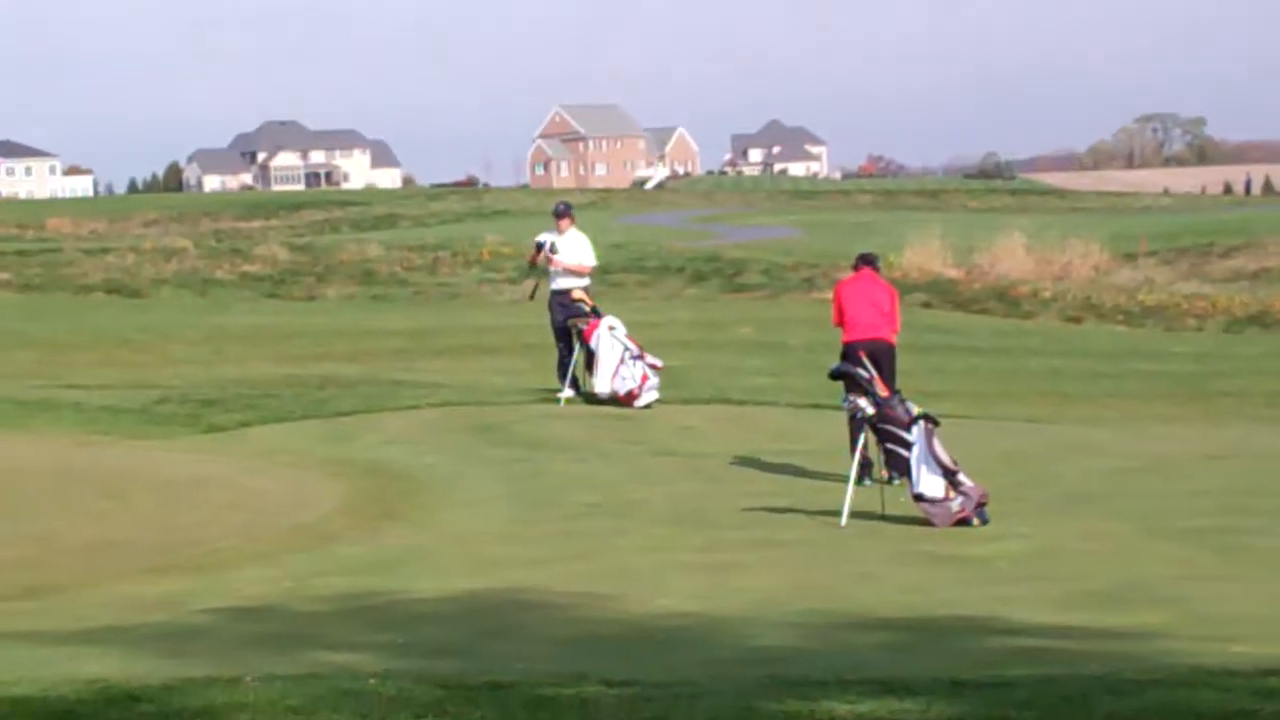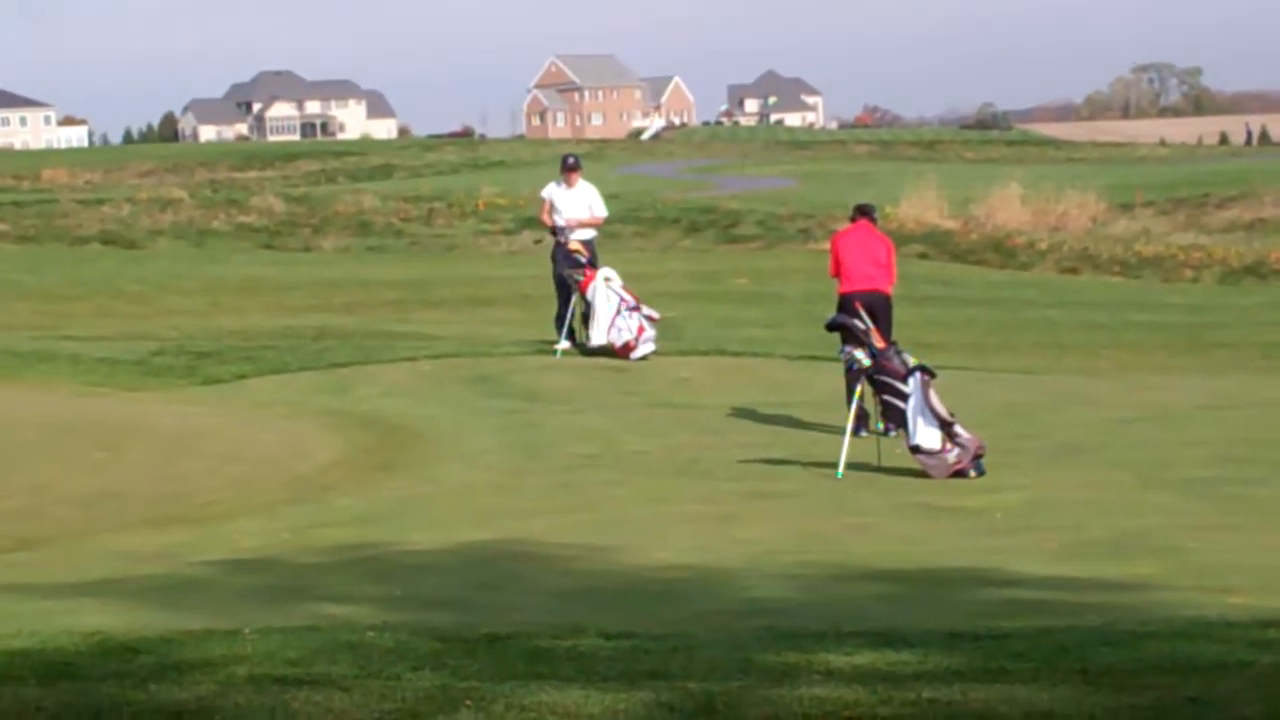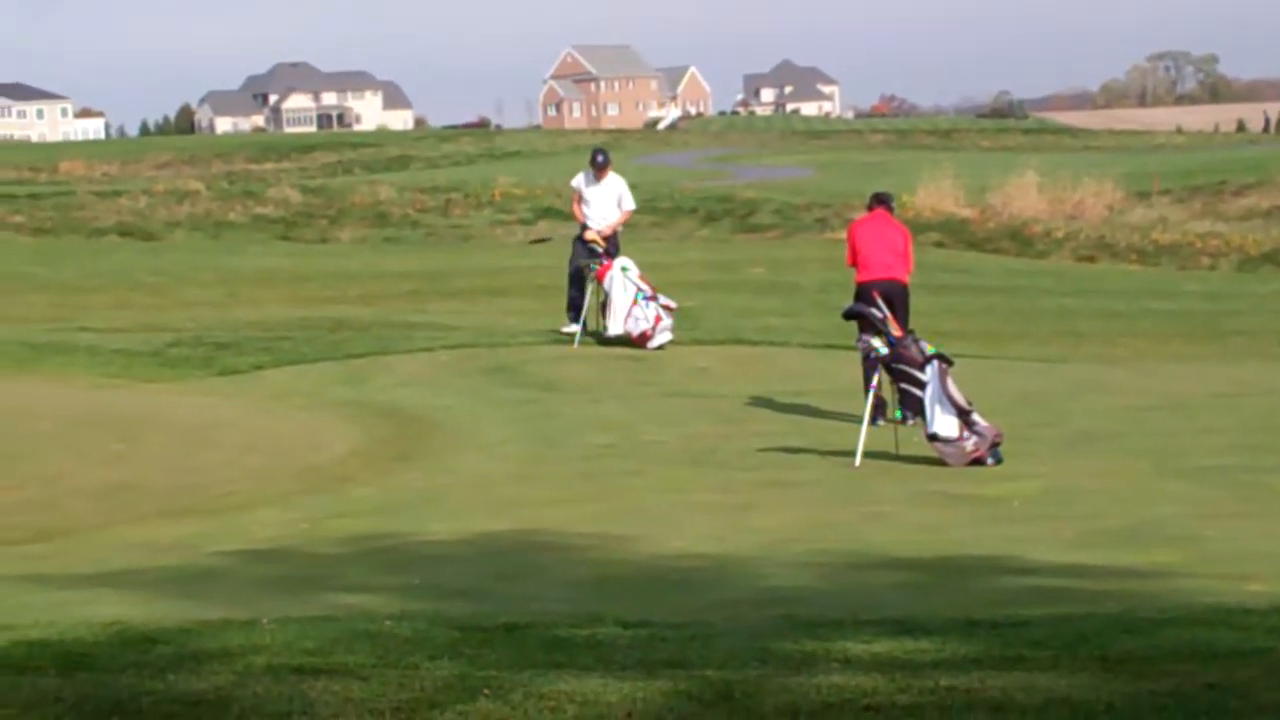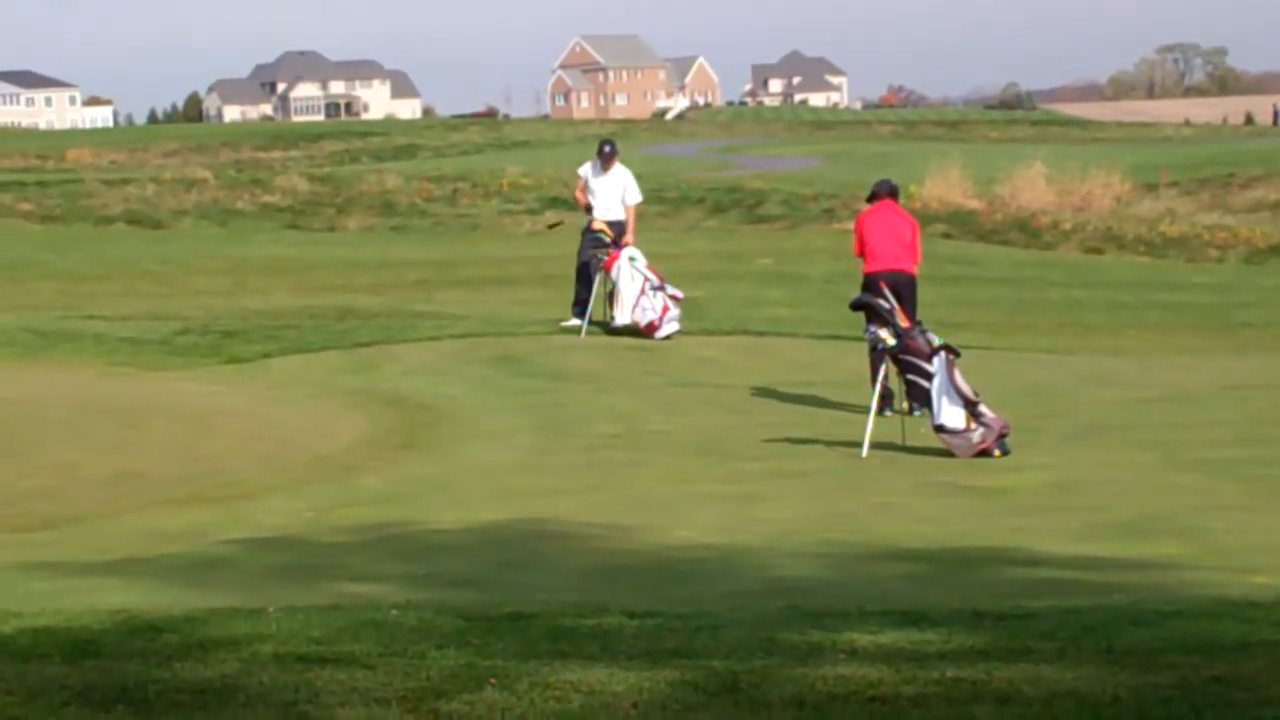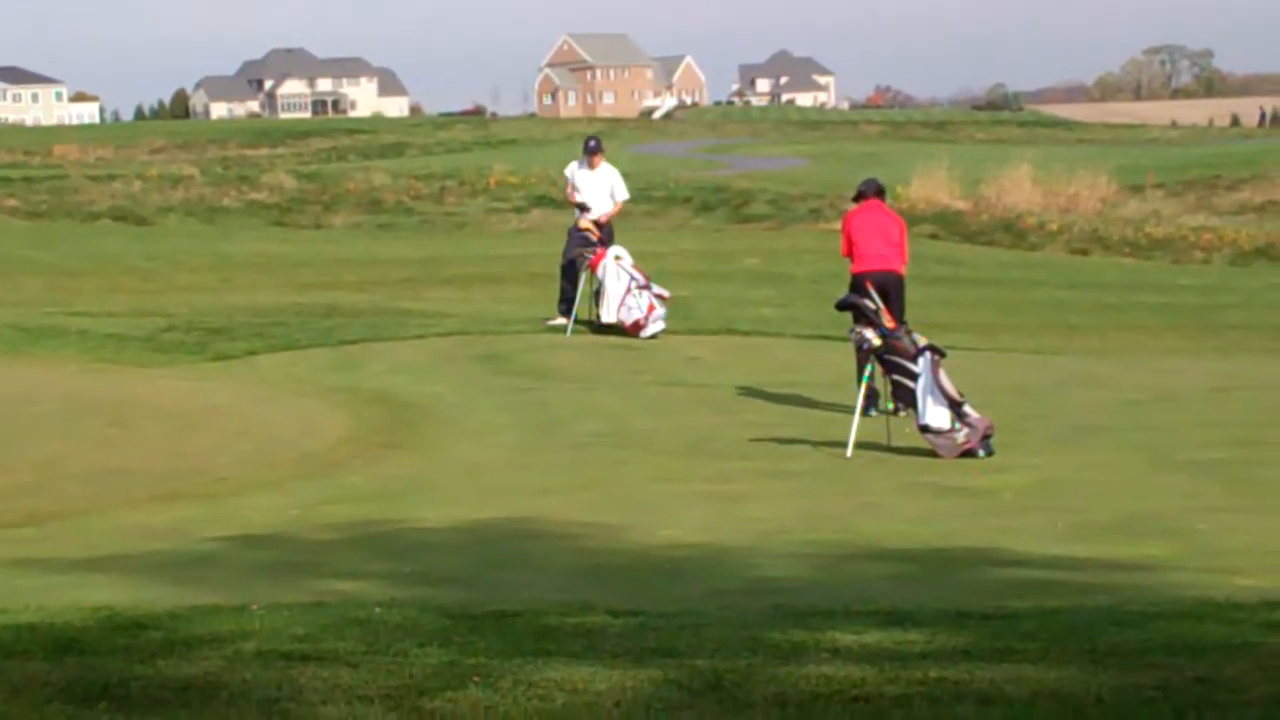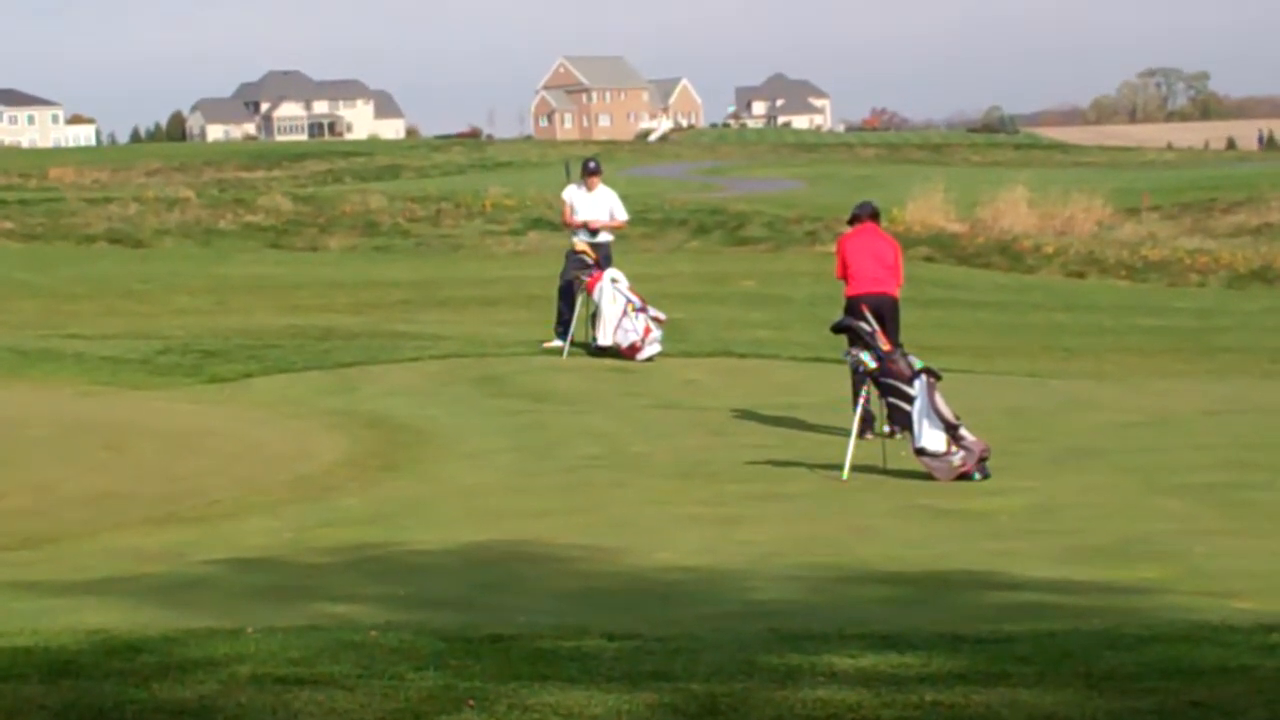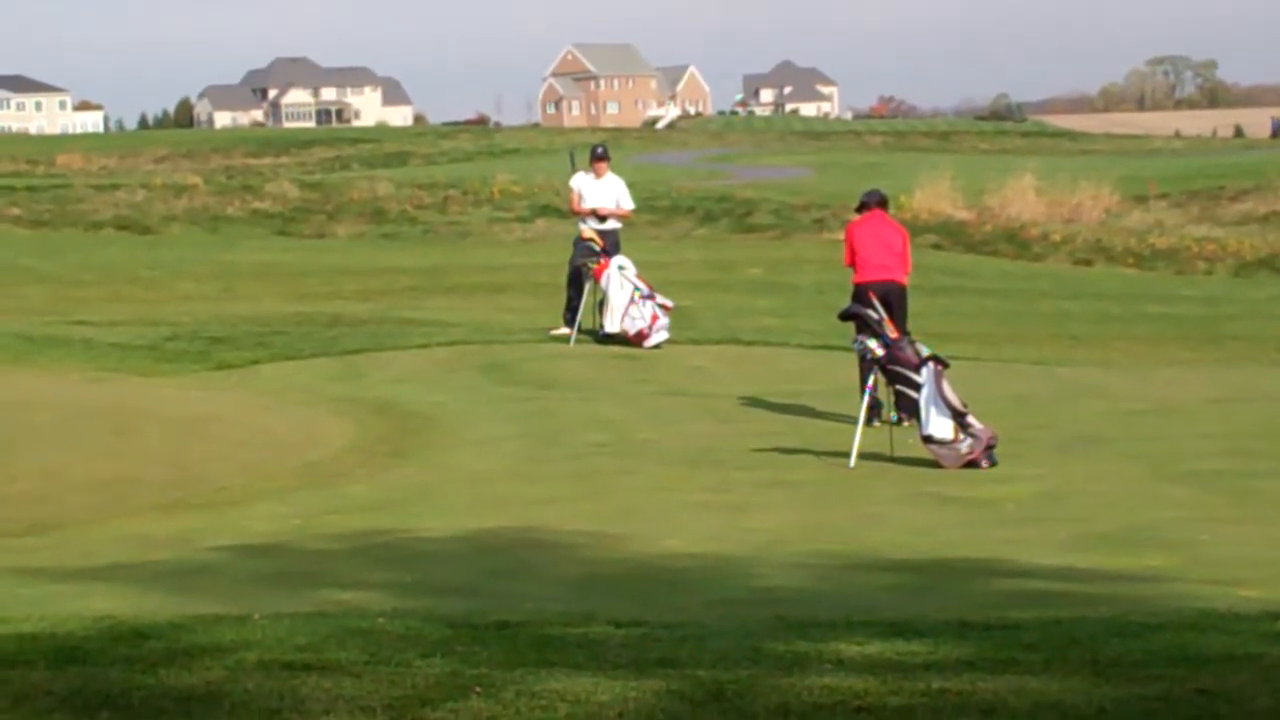
dt=0.5s
person 1, frame 1
left shoulder: (842, 286)
right shoulder: (888, 288)
left elbow: (838, 320)
right elbow: (895, 325)
left hip: (854, 345)
right hip: (883, 345)
left ankle: (864, 470)
person 1, frame 2
left shoulder: (839, 237)
right shoulder: (885, 240)
left elbow: (834, 271)
right elbow: (892, 277)
left hip: (851, 296)
right hip: (880, 296)
left knee: (853, 359)
left ankle: (860, 422)
person 1, frame 3
left shoulder: (856, 227)
right shoulder: (901, 228)
left elbow: (851, 261)
right elbow: (909, 266)
left hip: (868, 286)
right hip: (897, 286)
left ankle: (877, 411)
right ankle: (908, 409)
person 1, frame 4
left shoulder: (863, 217)
right shoulder: (909, 219)
left elbow: (858, 251)
right elbow: (916, 257)
left hip: (875, 276)
right hip: (904, 277)
left knee: (877, 340)
left ankle: (884, 402)
person 1, frame 5
left shoulder: (851, 217)
right shoulder: (896, 219)
left elbow: (847, 252)
right elbow: (904, 257)
left hip: (864, 277)
right hip: (893, 277)
left ankle: (870, 402)
person 1, frame 6
left shoulder: (845, 240)
right shoulder: (891, 242)
left elbow: (841, 274)
right elbow: (898, 280)
left hip: (858, 299)
right hip: (887, 300)
left ankle: (866, 424)
right ankle: (896, 423)
person 1, frame 7
left shoulder: (854, 227)
right shoulder: (899, 229)
left elbow: (850, 261)
right elbow: (906, 268)
left hip: (866, 286)
right hip: (895, 286)
left ankle: (873, 411)
right ankle: (904, 411)
person 2, frame 1
left shoulder: (581, 239)
right shoulder: (548, 239)
left elbow: (587, 268)
left wrist: (562, 264)
right wrist: (539, 252)
left hip: (578, 294)
right hip: (557, 295)
right knee: (563, 342)
right ankle: (569, 385)
person 2, frame 2
left shoulder: (589, 190)
right shoulder: (552, 189)
left elbow: (599, 219)
right elbow: (544, 214)
left wrist: (578, 221)
right wrist: (552, 226)
left hip: (585, 245)
right hip: (562, 246)
right knee: (563, 291)
right ankle: (566, 336)
person 2, frame 3
left shoulder: (619, 183)
right shoulder: (582, 178)
left elbow: (628, 211)
right elbow: (575, 204)
left wrist: (611, 227)
right wrist: (582, 223)
left hip: (609, 237)
right hip: (586, 234)
right knee: (576, 273)
right ankle: (575, 320)
person 2, frame 4
left shoulder: (625, 175)
right shoulder: (588, 168)
left elbow: (631, 207)
right elbow: (577, 191)
left wrist: (629, 233)
right wrist: (584, 204)
left hip: (616, 227)
right knee: (583, 267)
right ankle: (579, 314)
person 2, frame 5
left shoulder: (611, 173)
right shoulder: (574, 168)
left elbow: (620, 202)
right elbow: (569, 195)
left wrist: (607, 215)
right wrist: (577, 202)
left hip: (602, 226)
right hip: (581, 224)
right knee: (568, 265)
right ankle: (565, 313)
person 2, frame 6
left shoulder: (609, 195)
right shoulder: (571, 191)
left elbow: (622, 222)
right elbow: (566, 220)
left wrist: (601, 223)
right wrist: (584, 223)
left hip: (601, 248)
right hip: (579, 246)
right knee: (566, 287)
right ankle: (562, 336)
person 2, frame 7
left shoulder: (617, 183)
right shoulder: (580, 179)
left elbow: (628, 212)
right elbow: (574, 208)
left wrist: (609, 211)
right wrist: (592, 210)
left hip: (609, 235)
right hip: (587, 233)
right knee: (575, 274)
right ankle: (569, 323)
